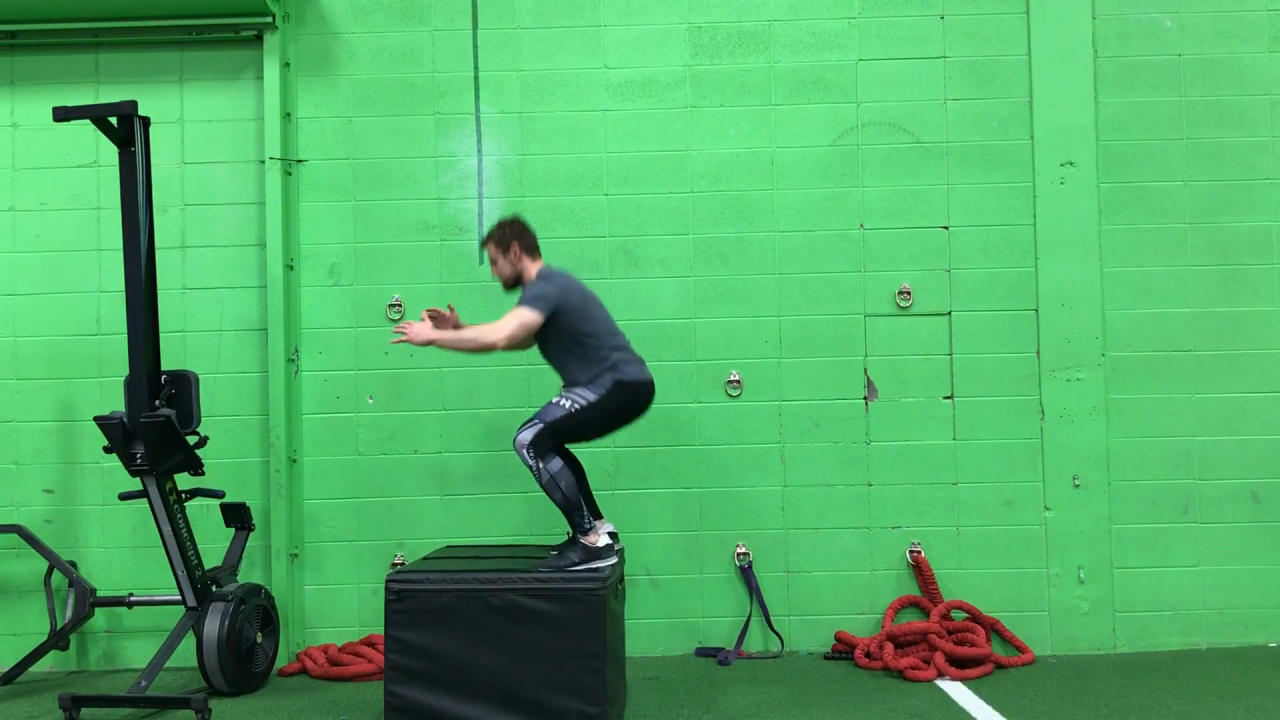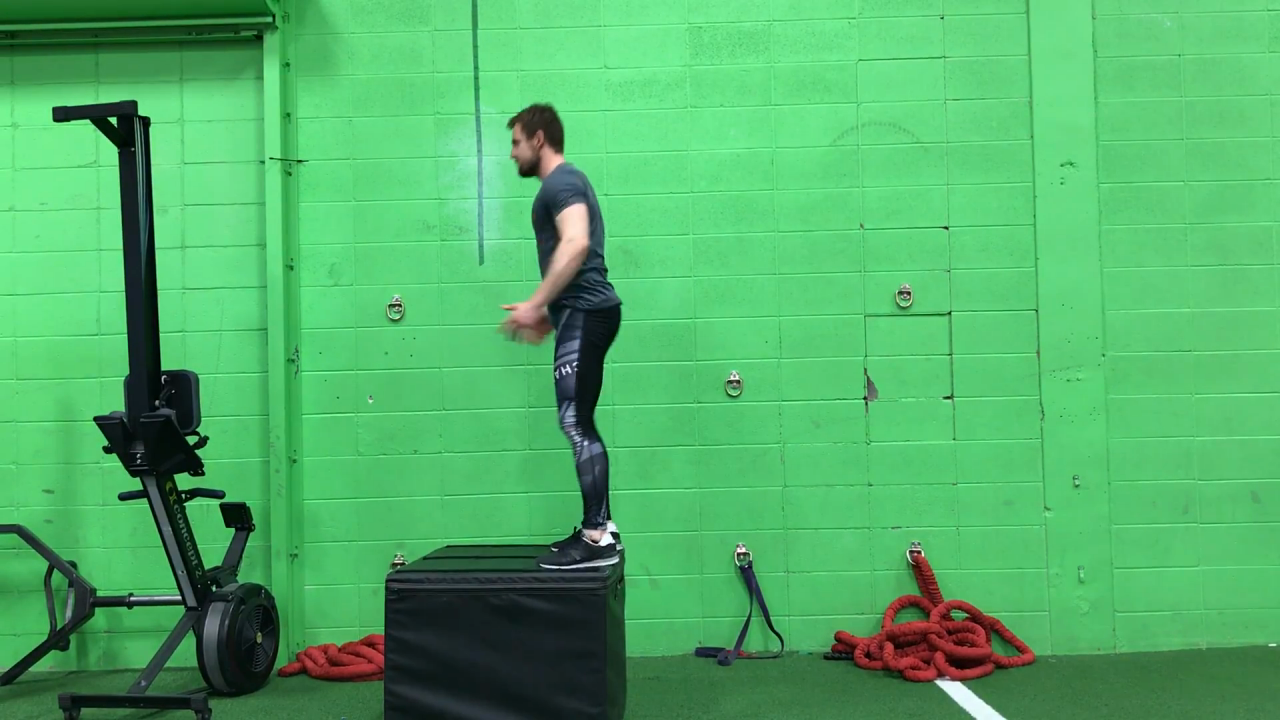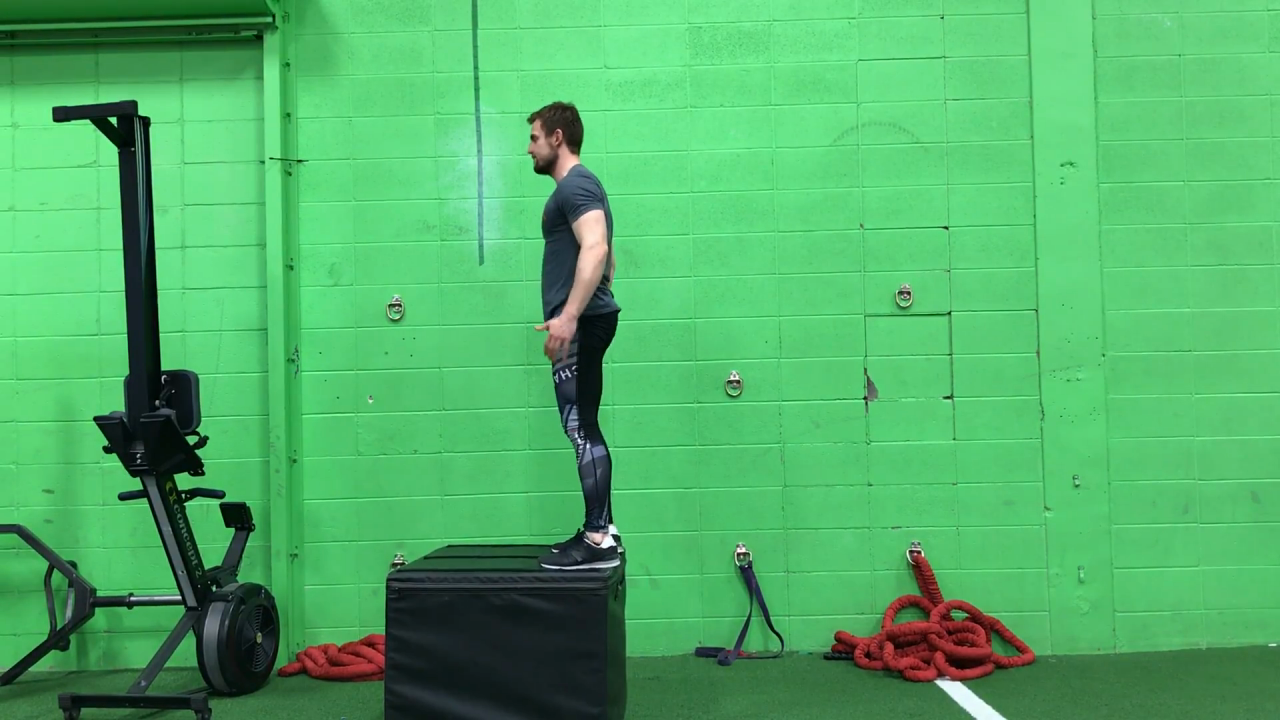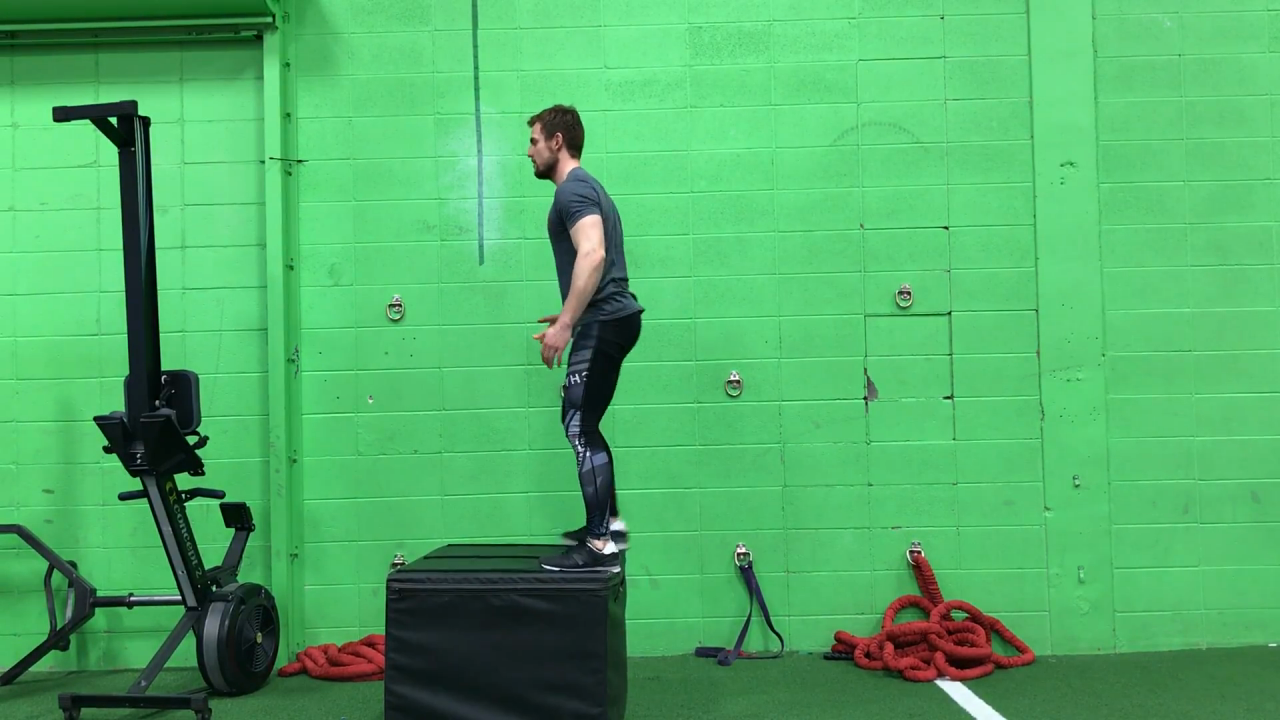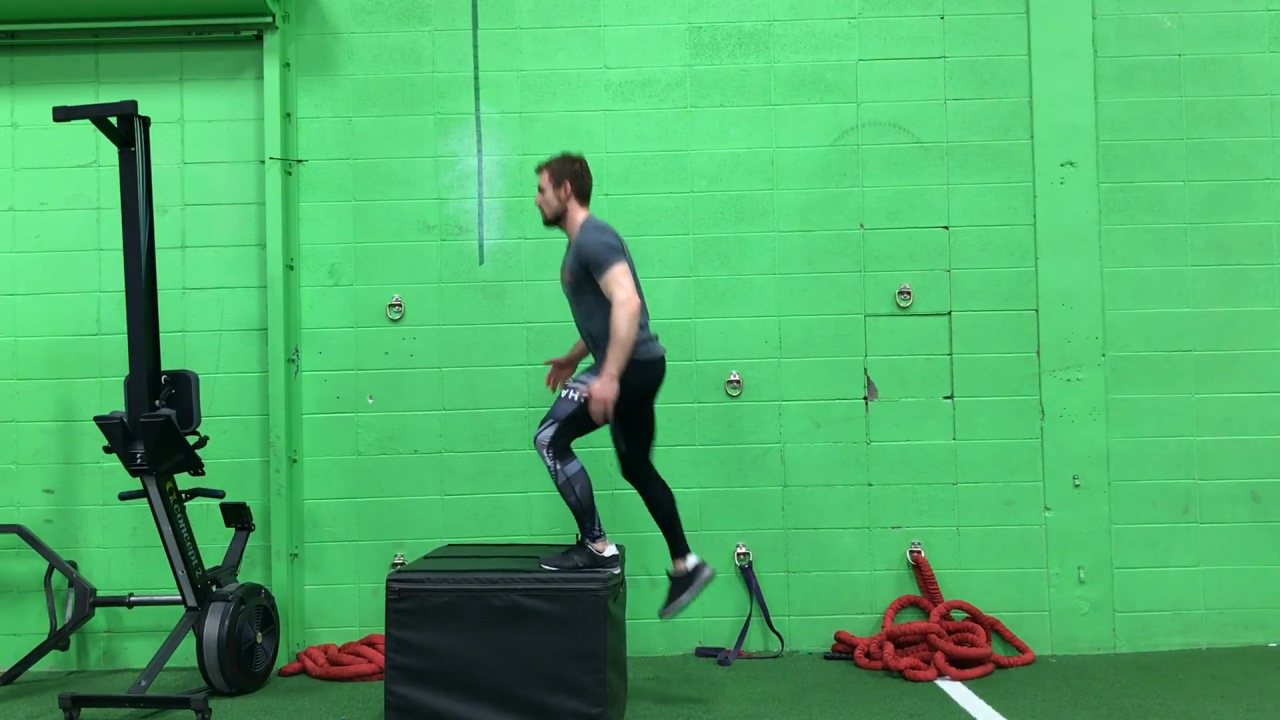
dt=0.3s
person 1, frame 1
left shoulder: (544, 288)
right shoulder: (548, 284)
left elbow: (499, 338)
right elbow: (515, 338)
left wrist: (436, 338)
right wrist: (460, 329)
left hip: (622, 387)
right hip: (619, 385)
left knee: (531, 440)
right knee: (544, 443)
left ankle: (593, 542)
right ankle: (598, 529)
person 1, frame 2
left shoulder: (561, 181)
right shoulder: (566, 183)
left elbow: (575, 244)
left wrist: (537, 304)
right wrist: (548, 313)
left hip: (584, 313)
right hip: (585, 312)
left knee: (575, 421)
right knee: (579, 421)
left ankle: (596, 537)
right ankle: (600, 527)
person 1, frame 3
left shoulder: (575, 184)
right shoulder: (578, 187)
left elbow: (596, 249)
right elbow: (600, 256)
left wrist: (568, 317)
left hip: (583, 321)
right hip: (586, 318)
left knee: (580, 427)
right knee: (583, 427)
left ankle: (599, 540)
right ankle: (601, 531)
person 1, frame 4
left shoulder: (573, 189)
right shoulder: (584, 188)
left elbow: (592, 256)
left wrist: (564, 325)
right wrist: (567, 318)
left hip: (602, 324)
right hip: (611, 320)
left knee: (581, 431)
right knee: (584, 429)
left ankle: (600, 544)
right ankle: (608, 523)
person 1, frame 5
left shoulder: (592, 239)
right shoulder: (580, 244)
left elbow: (628, 302)
left wrist: (608, 376)
right wrist: (572, 359)
left hip: (630, 366)
right hip: (638, 366)
left knee: (551, 438)
right knee: (636, 468)
left ankle: (598, 548)
right ankle: (686, 564)
